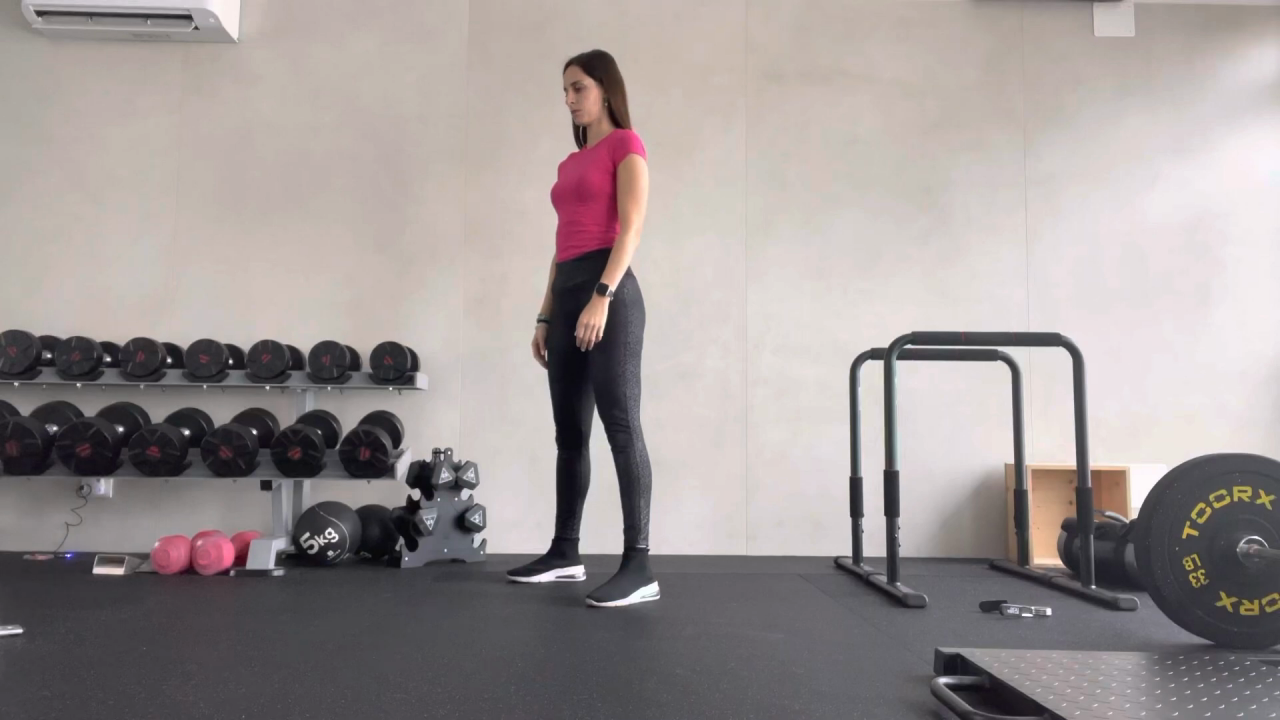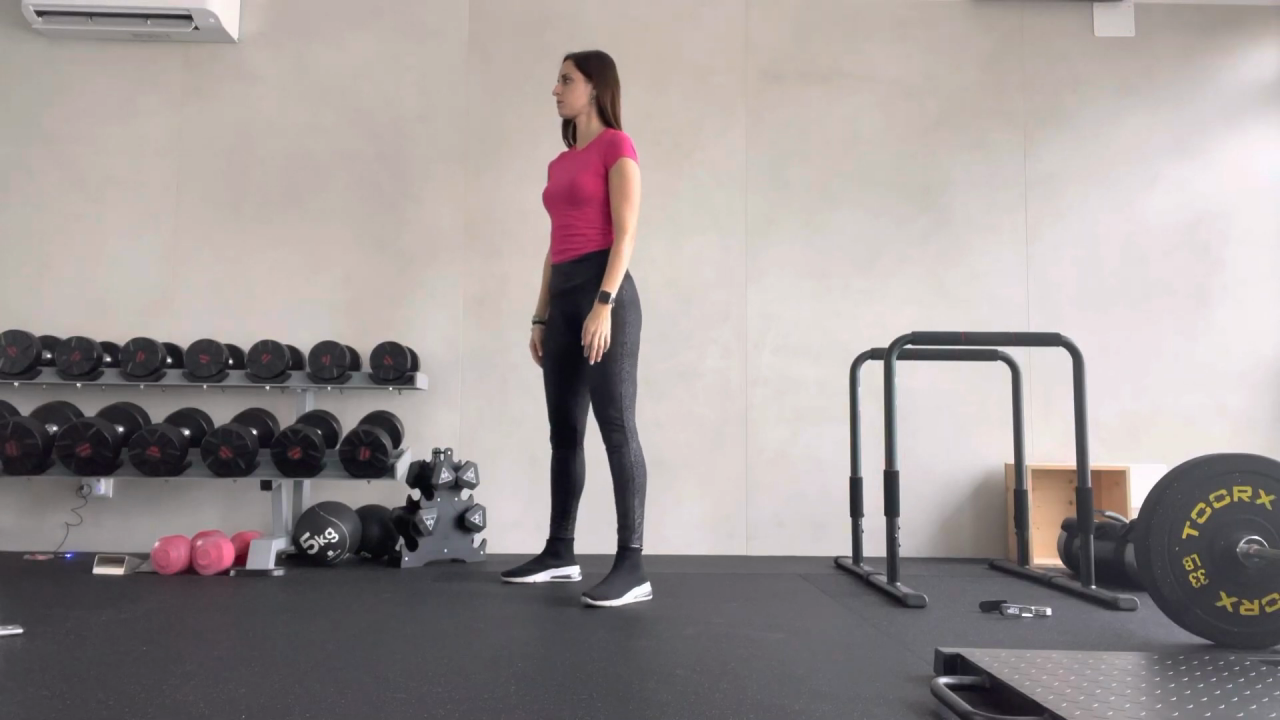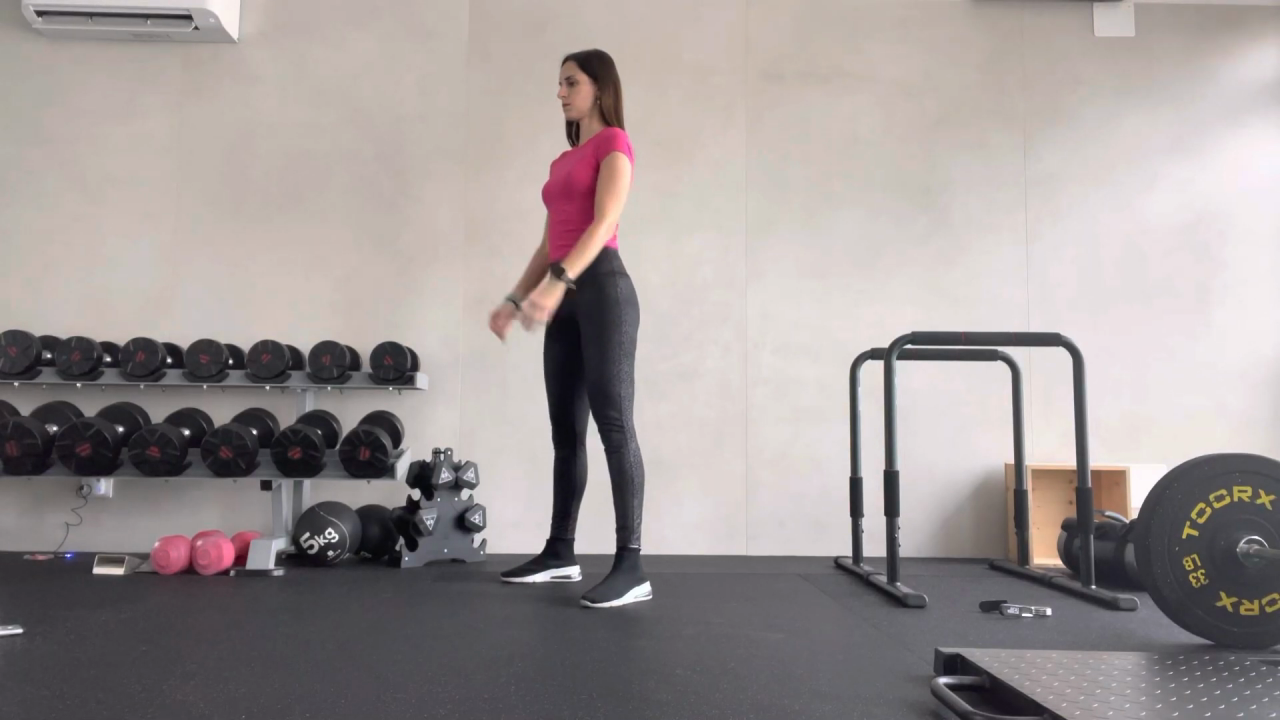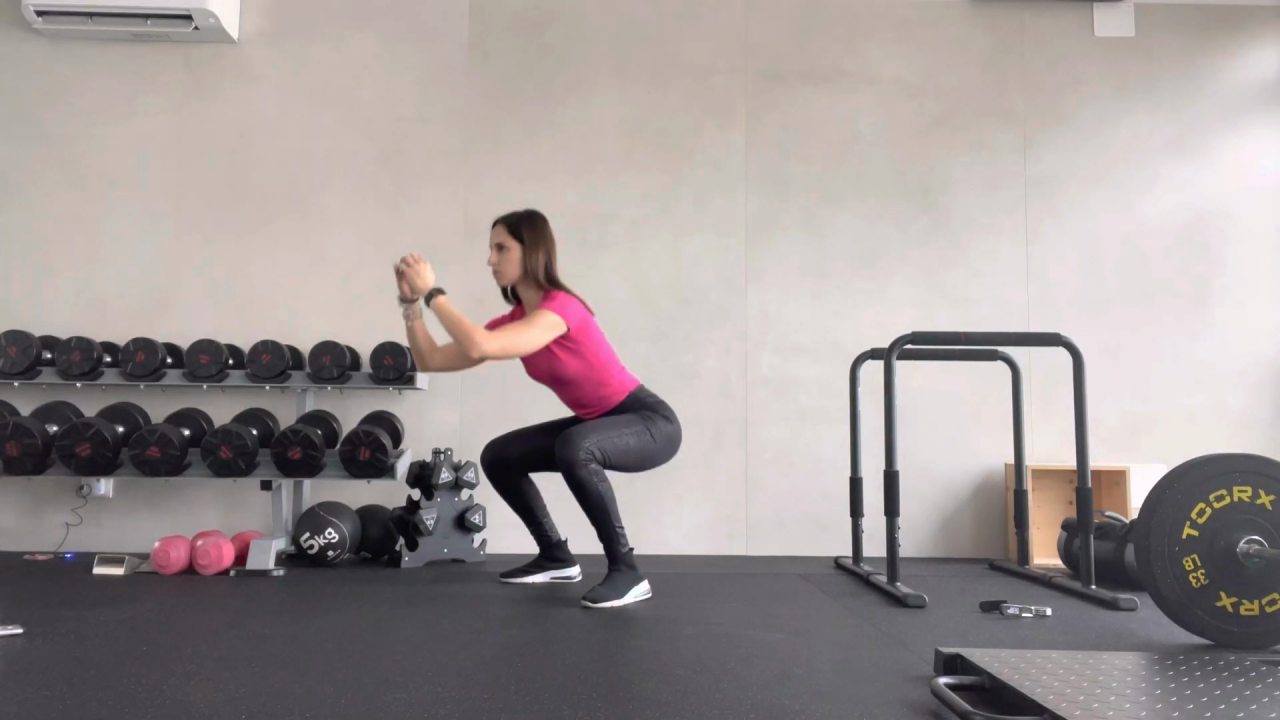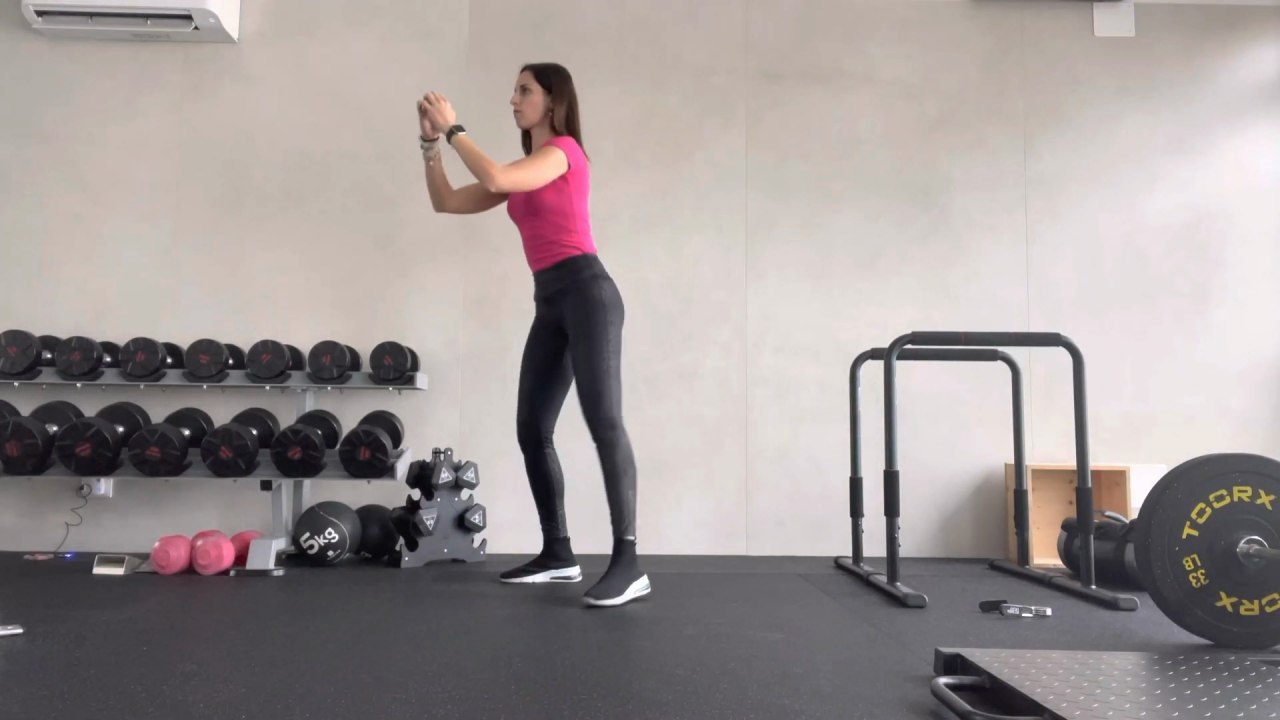
dt=1s
person 1, frame 1
left shoulder: (625, 144)
right shoulder: (570, 163)
left elbow: (630, 228)
left wrist: (602, 296)
right wrist: (545, 316)
left hip: (607, 291)
right hip: (568, 295)
left knee: (621, 426)
right knee: (570, 431)
left ankle: (638, 567)
right ankle: (565, 551)
person 1, frame 2
left shoulder: (616, 146)
right shoulder: (560, 162)
left elbow: (625, 232)
left wrist: (603, 305)
right wrist: (540, 316)
left hip: (604, 291)
right hip: (564, 297)
left knee: (616, 425)
right knee: (564, 430)
left ankle: (632, 565)
right ankle: (560, 550)
person 1, frame 3
left shoulder: (615, 144)
right shoulder: (563, 161)
left elbow: (603, 226)
left wrist: (558, 282)
right wrist: (516, 295)
left hip: (603, 289)
right hip: (566, 298)
left knee: (614, 425)
right knee: (565, 430)
left ankle: (631, 566)
right ankle: (561, 551)
person 1, frame 4
left shoulder: (559, 308)
right shoulder: (517, 320)
left elbow: (480, 349)
right elbow: (431, 360)
left wrist: (432, 291)
right wrist: (411, 300)
left hip: (650, 423)
right hip: (600, 424)
left knee: (573, 447)
right knee: (497, 457)
left ankle: (626, 570)
right ankle: (556, 555)
person 1, frame 5
left shoulder: (563, 150)
right shoulder: (524, 168)
left elbow: (493, 178)
right elbow: (445, 201)
left wrist: (453, 130)
right wrist: (429, 142)
left hip: (585, 291)
right hip: (551, 300)
left knee: (601, 418)
right knee: (532, 431)
left ankle: (628, 562)
right ankle: (558, 554)
